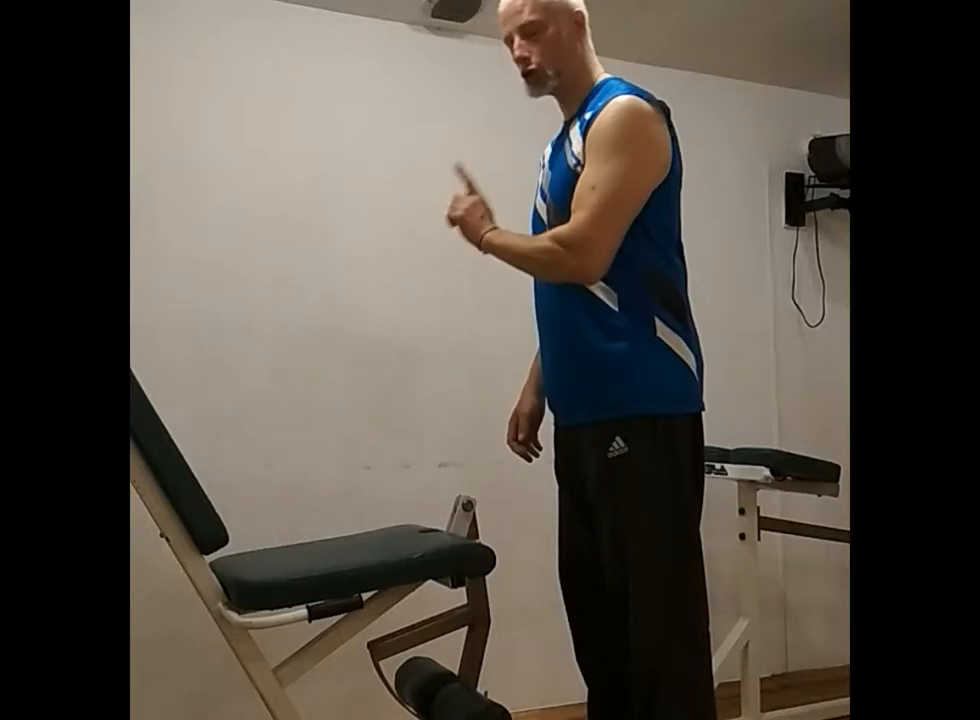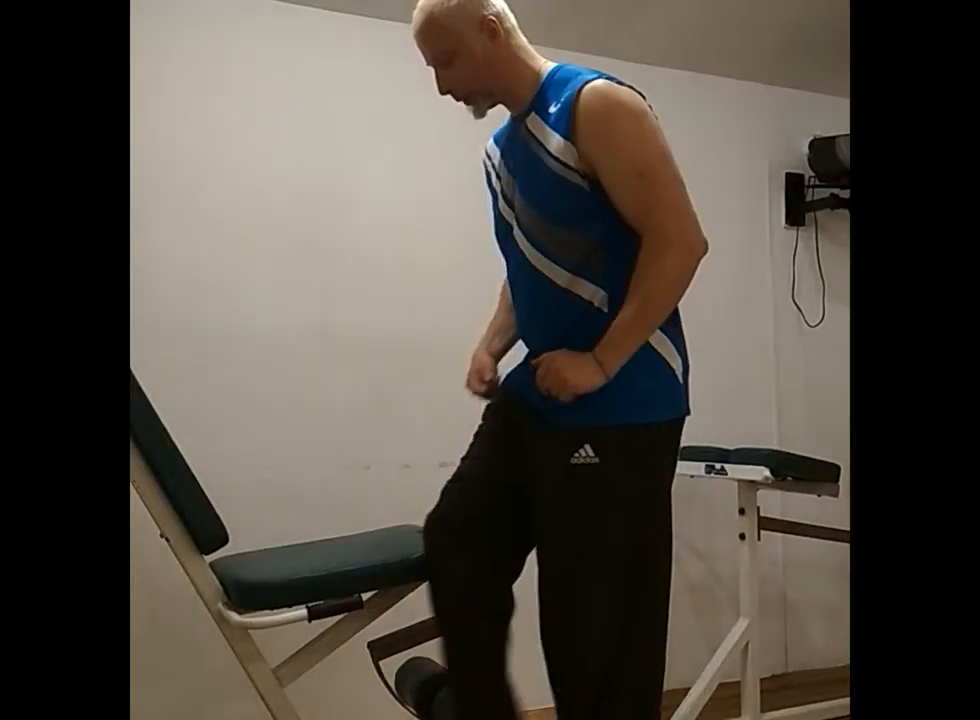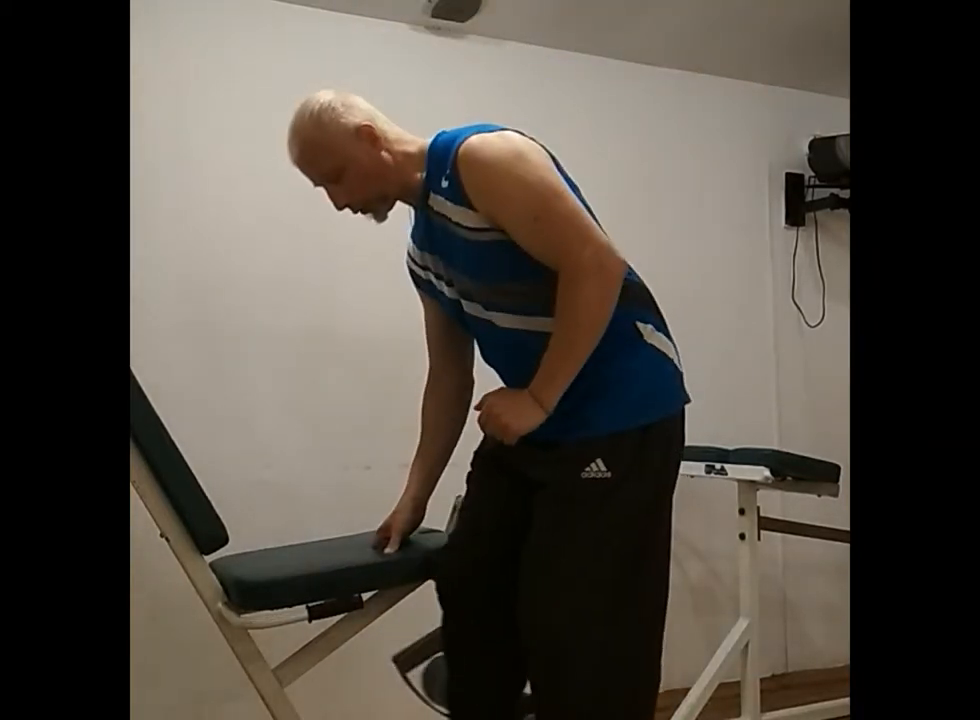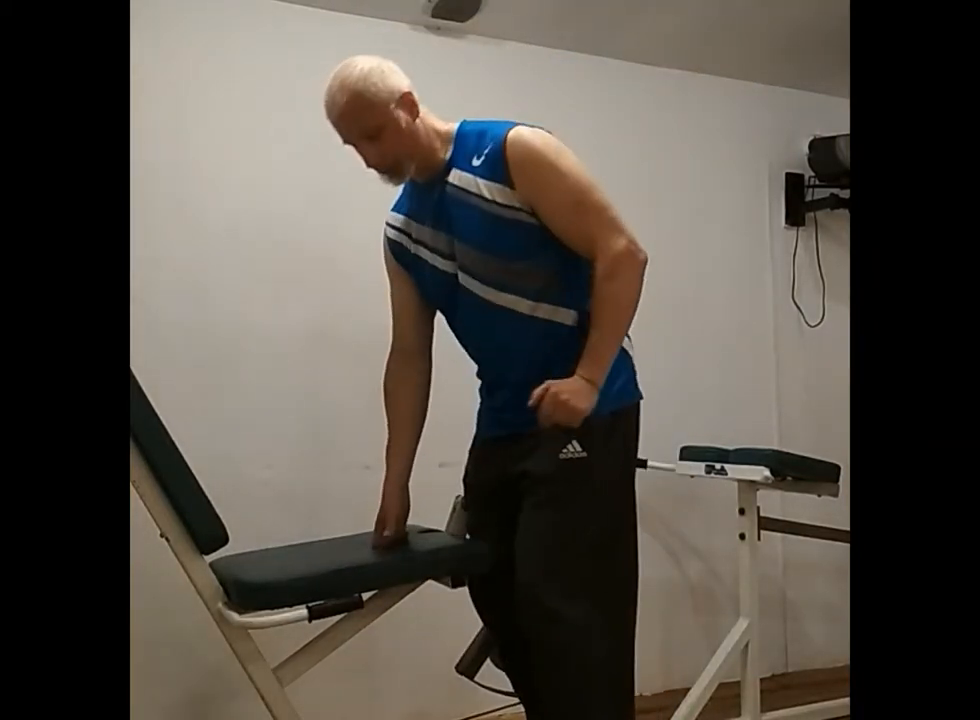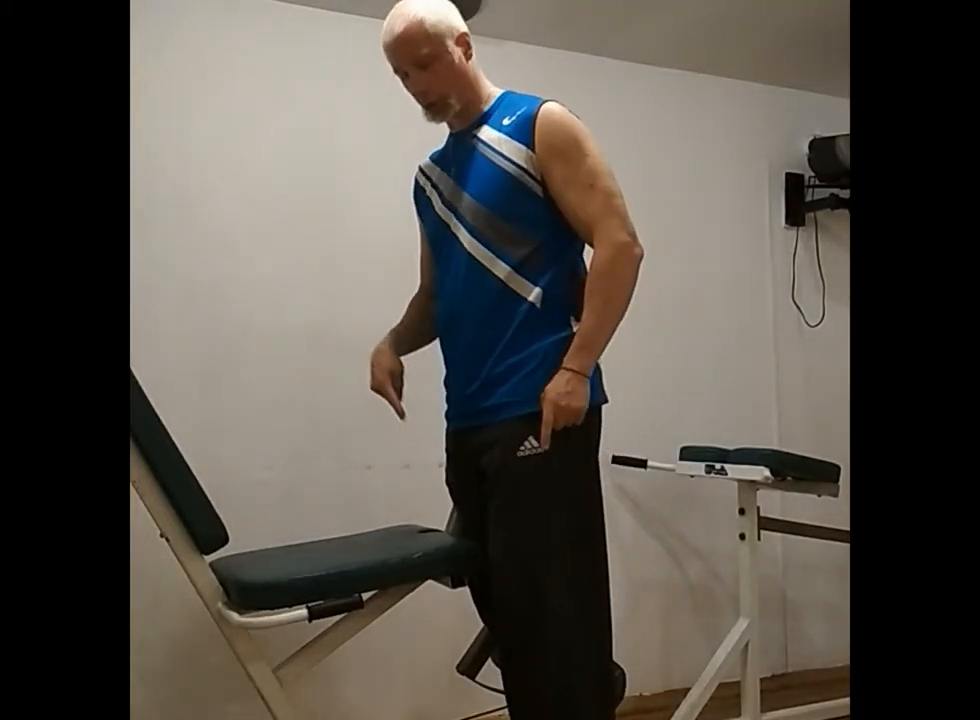
dt=1s
person 1, frame 1
left shoulder: (626, 116)
right shoulder: (563, 142)
left elbow: (582, 256)
left wrist: (486, 234)
right wrist: (534, 390)
left hip: (642, 405)
right hip: (584, 408)
left knee: (655, 606)
right knee: (592, 599)
person 1, frame 2
left shoulder: (597, 106)
right shoulder: (500, 149)
left elbow: (679, 240)
left wrist: (601, 362)
right wrist: (490, 348)
left hip: (618, 407)
right hip: (535, 394)
left knee: (597, 615)
right knee: (455, 544)
person 1, frame 3
left shoulder: (483, 158)
right shoulder: (422, 251)
left elbow: (598, 266)
right elbow: (449, 378)
left wrist: (538, 399)
right wrist: (414, 496)
left hip: (623, 414)
right hip: (530, 422)
left knee: (579, 623)
right knee: (469, 586)
person 1, frame 4
left shoulder: (514, 152)
right shoulder: (401, 230)
left elbow: (620, 253)
right elbow: (409, 357)
left wrist: (588, 379)
right wrist: (395, 482)
left hip: (578, 413)
right hip: (500, 424)
left knee: (564, 604)
right knee: (498, 595)
person 1, frame 5
left shoulder: (542, 126)
right shoulder: (430, 175)
left elbow: (619, 244)
left wrist: (575, 368)
right wrist: (392, 344)
left hip: (540, 410)
right hip: (470, 418)
left knee: (550, 602)
right knee: (501, 600)
